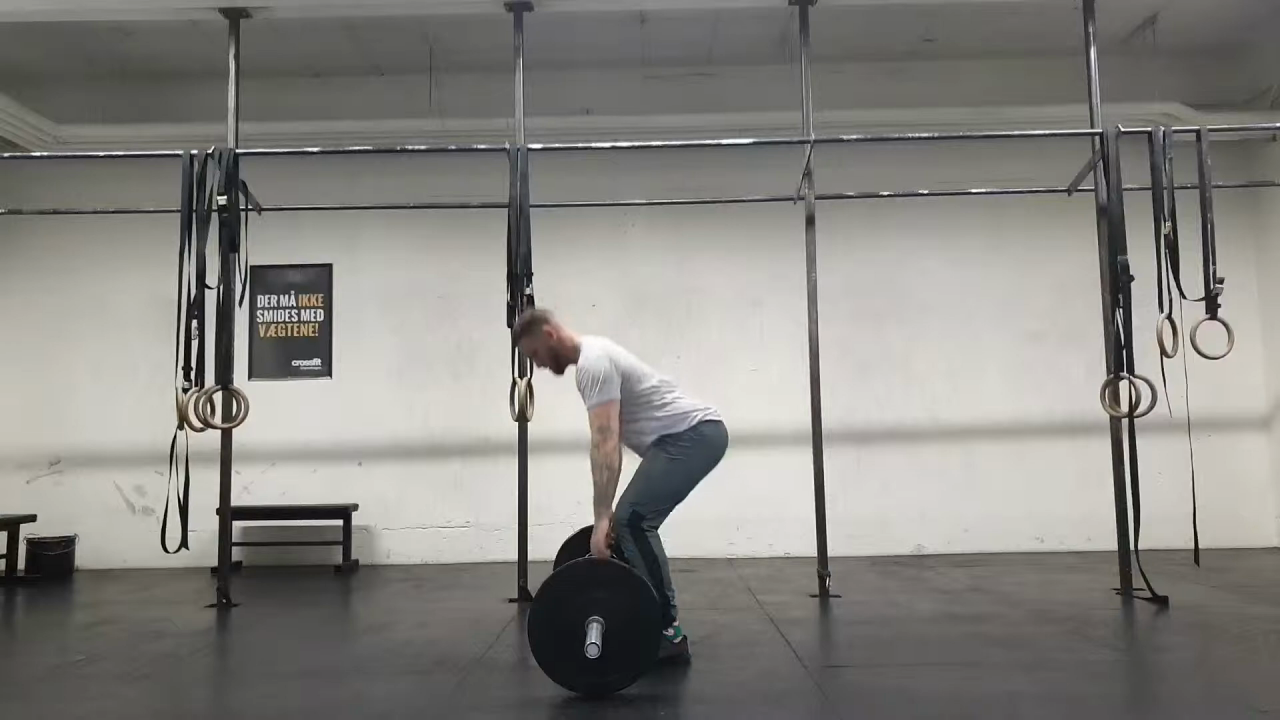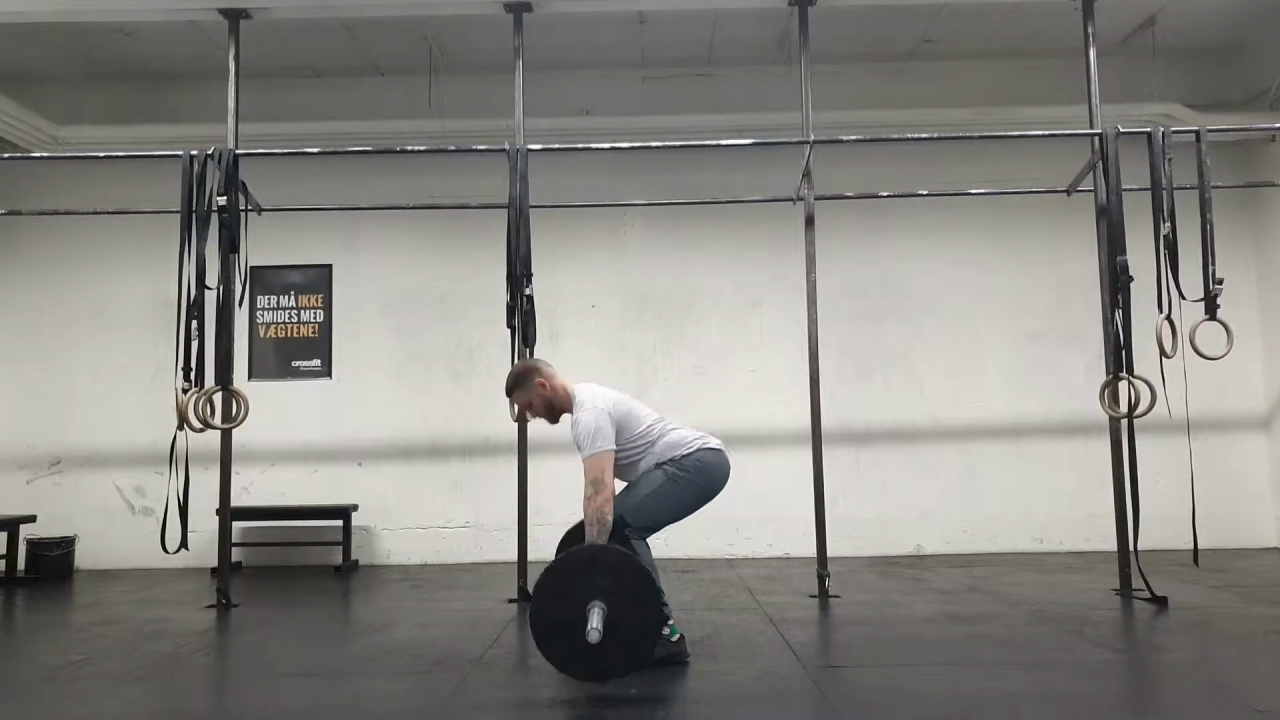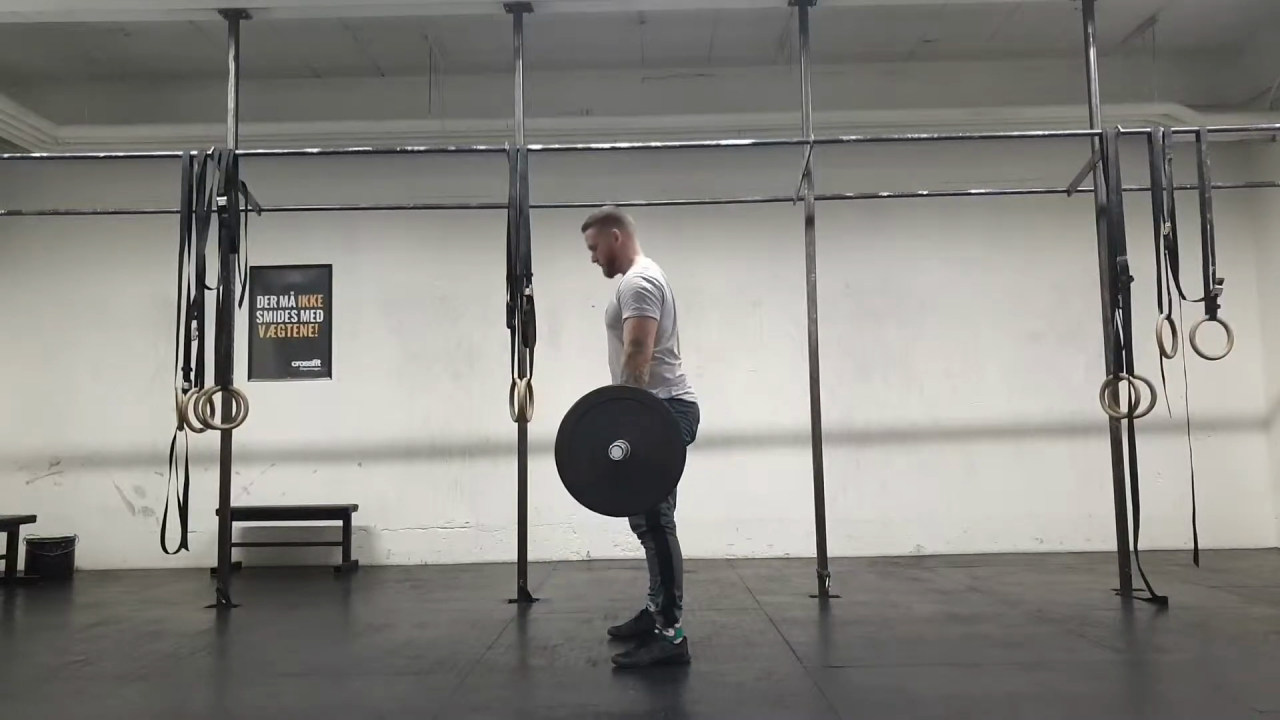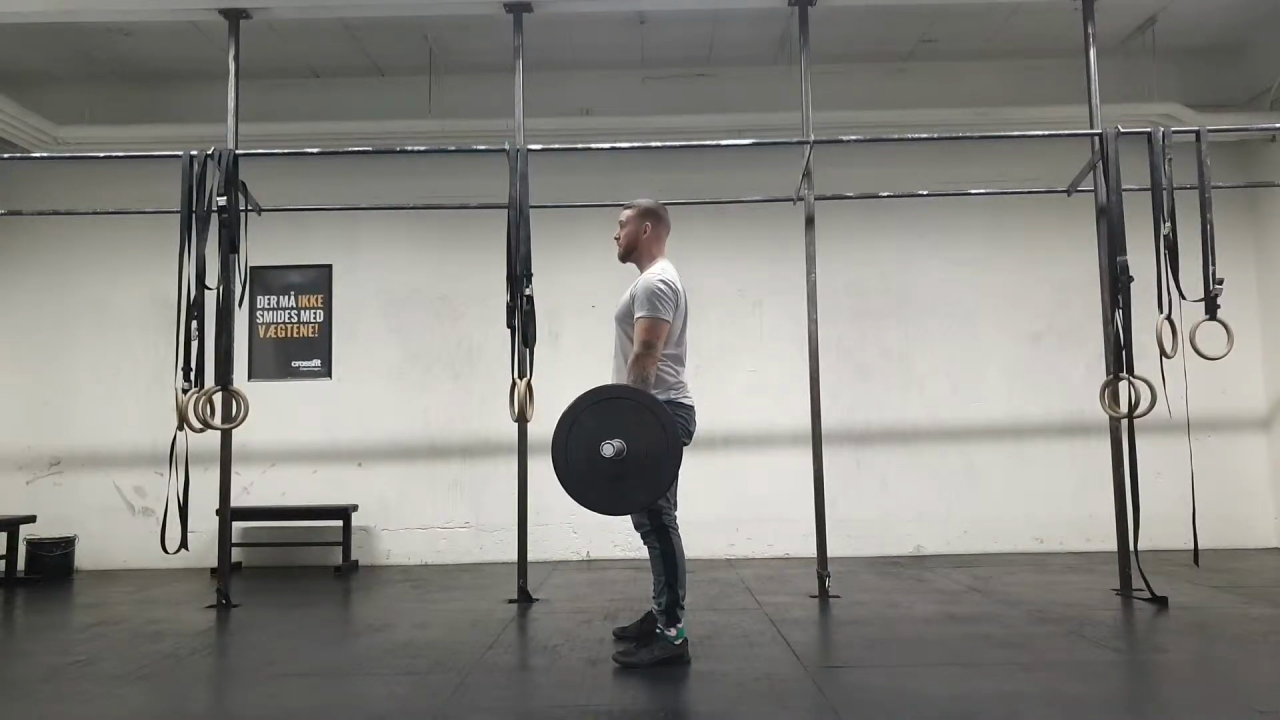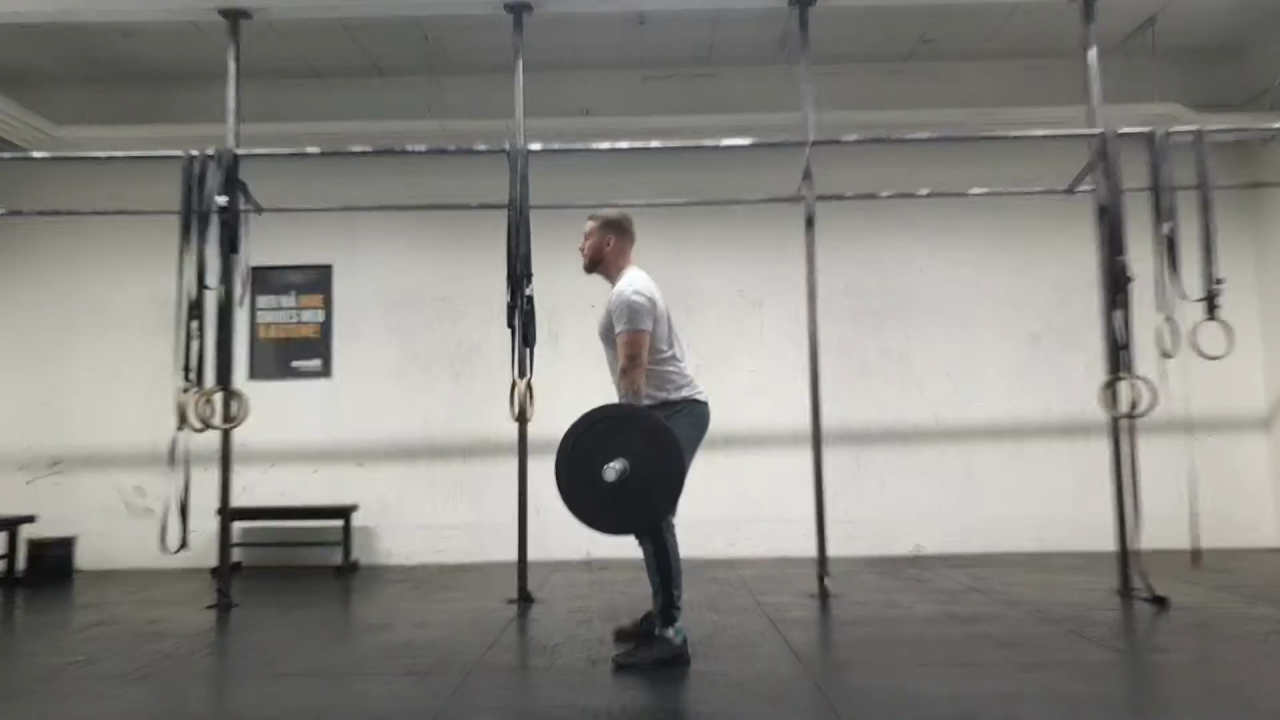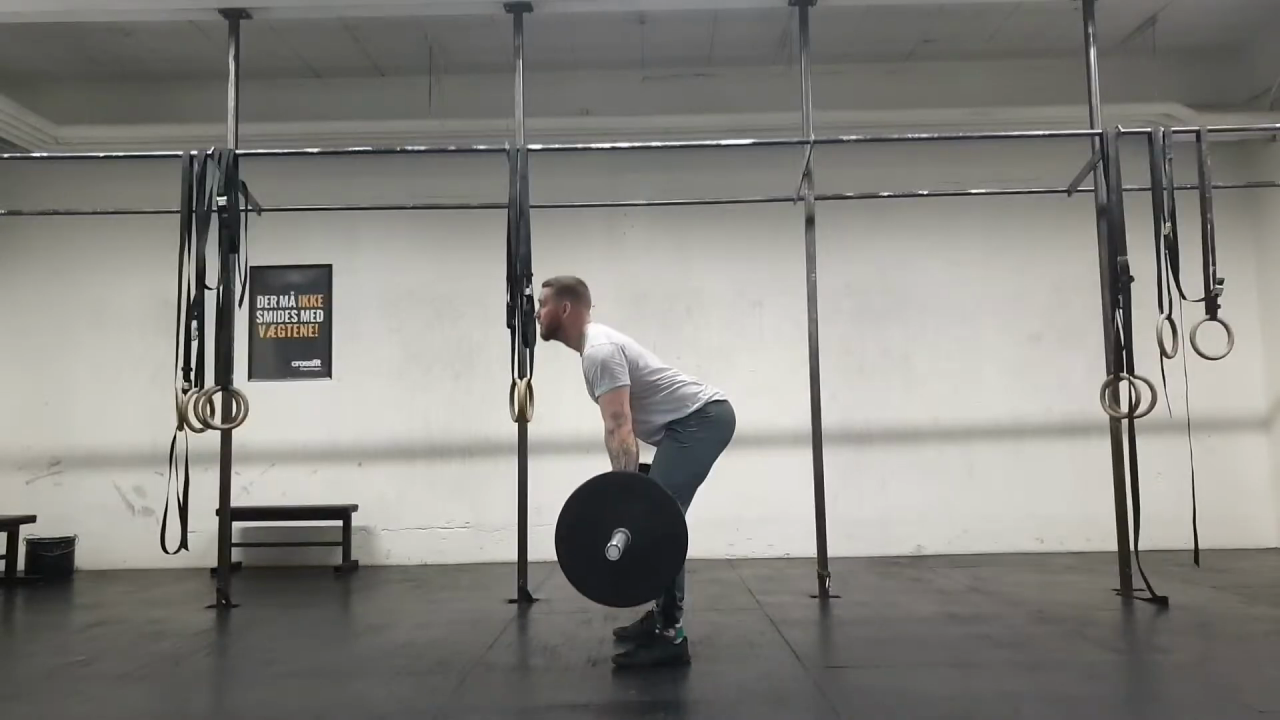
dt=0.7s
person 1, frame 1
left shoulder: (593, 362)
right shoulder: (594, 356)
left elbow: (606, 445)
right elbow: (609, 441)
left wrist: (602, 519)
right wrist: (607, 511)
left hip: (692, 434)
right hip: (691, 434)
left knee: (633, 521)
right knee: (631, 520)
left ankle: (667, 632)
person 1, frame 2
left shoulder: (589, 413)
right shoulder: (588, 400)
left elbow: (599, 495)
right elbow: (601, 490)
left hip: (697, 463)
right hip: (698, 460)
left knee: (622, 529)
right knee: (622, 527)
left ankle: (665, 634)
person 1, frame 3
left shoulder: (638, 281)
right shoulder: (640, 278)
left elbow: (638, 356)
left hip: (662, 411)
left knee: (653, 520)
right knee: (648, 518)
left ankle: (670, 634)
right ankle: (658, 612)
person 1, frame 4
left shoulder: (654, 281)
right shoulder: (654, 281)
left elbow: (645, 357)
left knee: (656, 521)
right knee: (651, 520)
left ankle: (671, 635)
right ankle: (662, 614)
person 1, frame 5
left shoulder: (628, 293)
right shoulder: (630, 288)
left elbow: (632, 370)
left hip: (673, 412)
right hip: (671, 411)
left ankle: (669, 635)
right ankle: (662, 615)
person 1, frame 6
left shoulder: (599, 351)
right shoulder: (597, 344)
left elbow: (619, 428)
right elbow: (624, 425)
left hip: (701, 419)
right hip: (700, 418)
left ankle: (670, 636)
right ankle: (662, 616)
